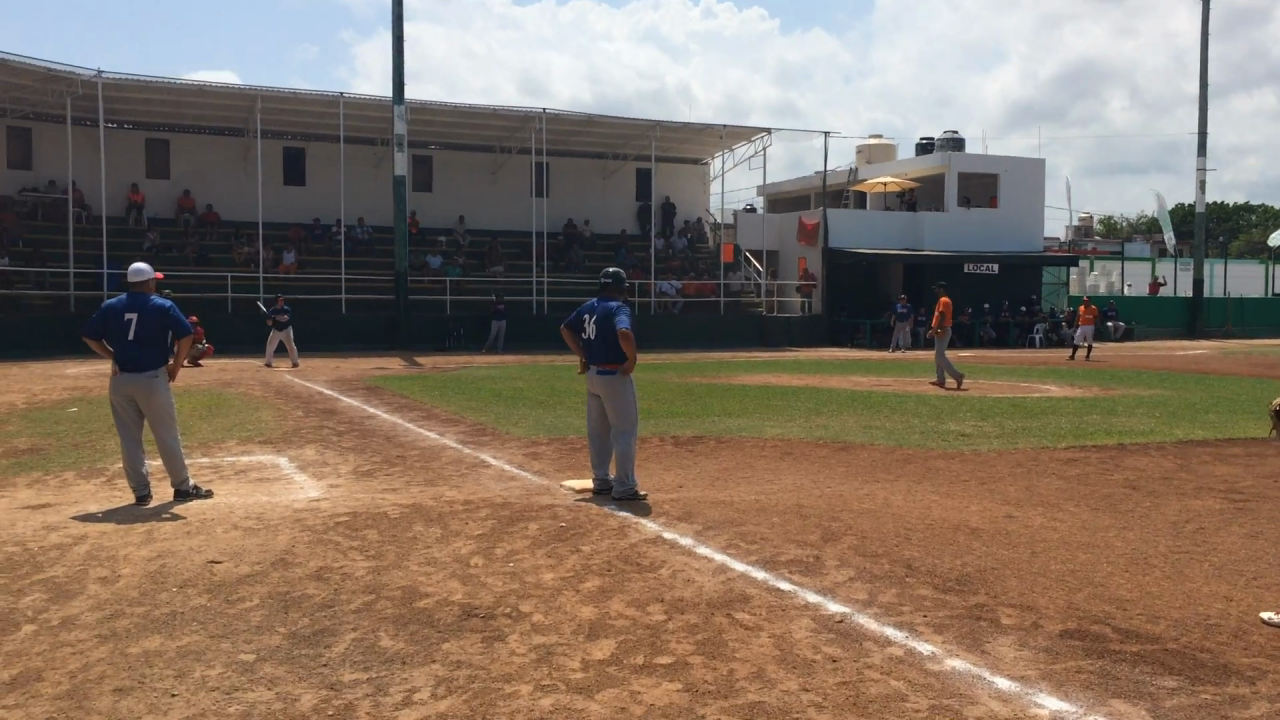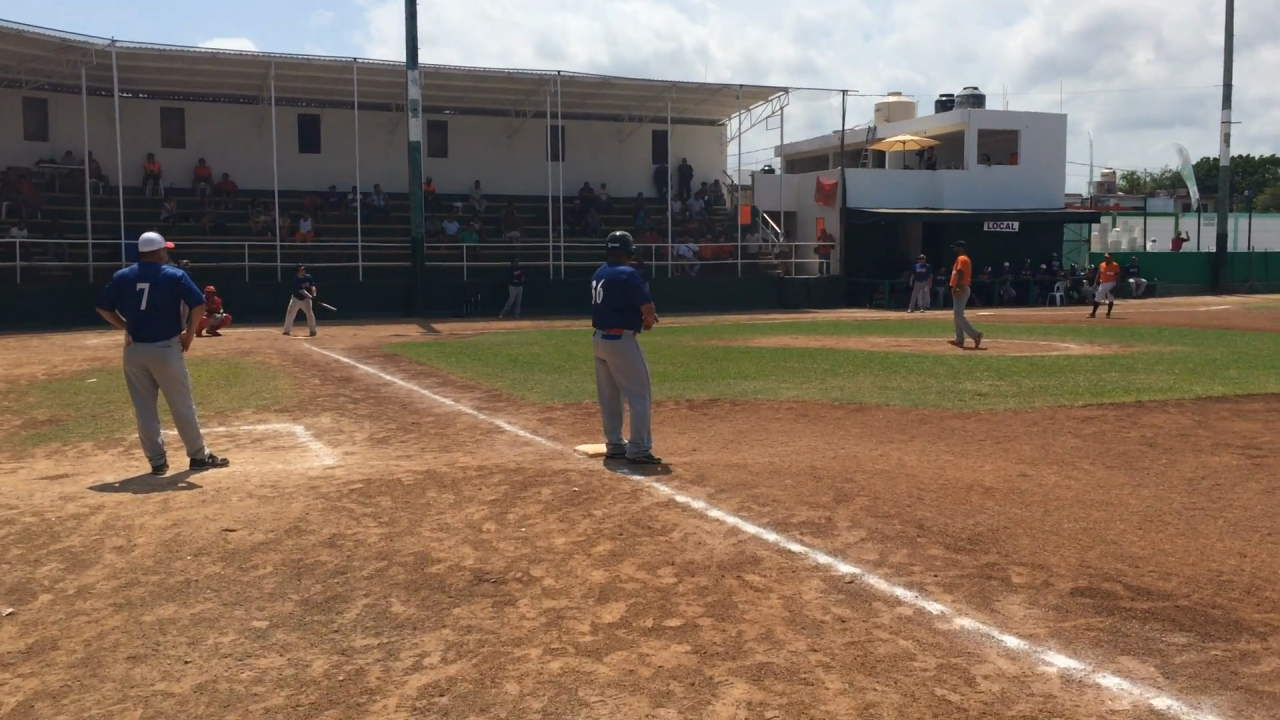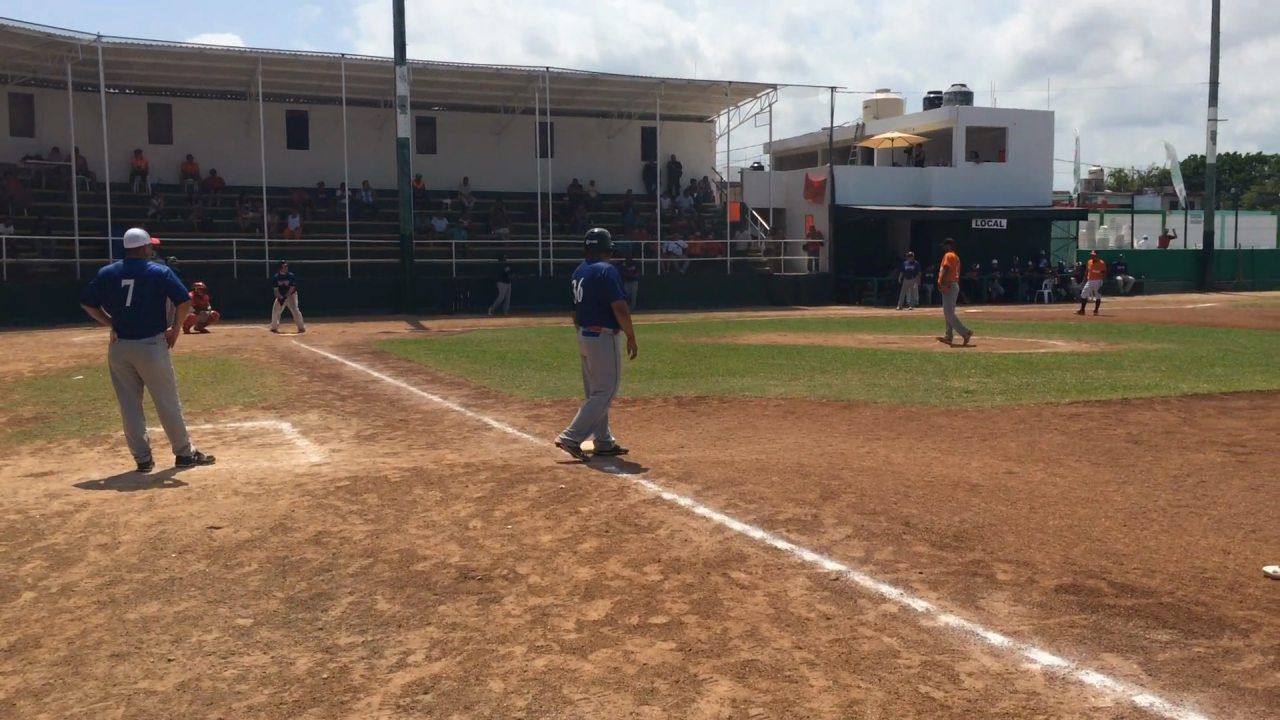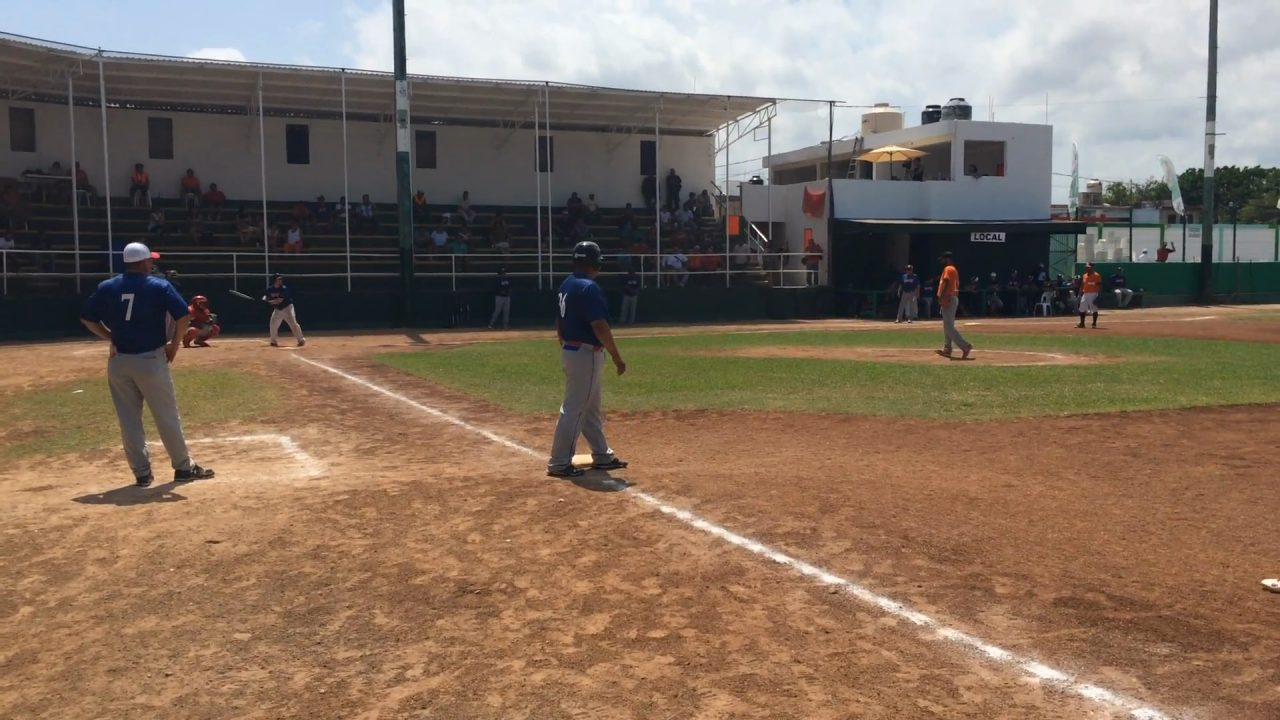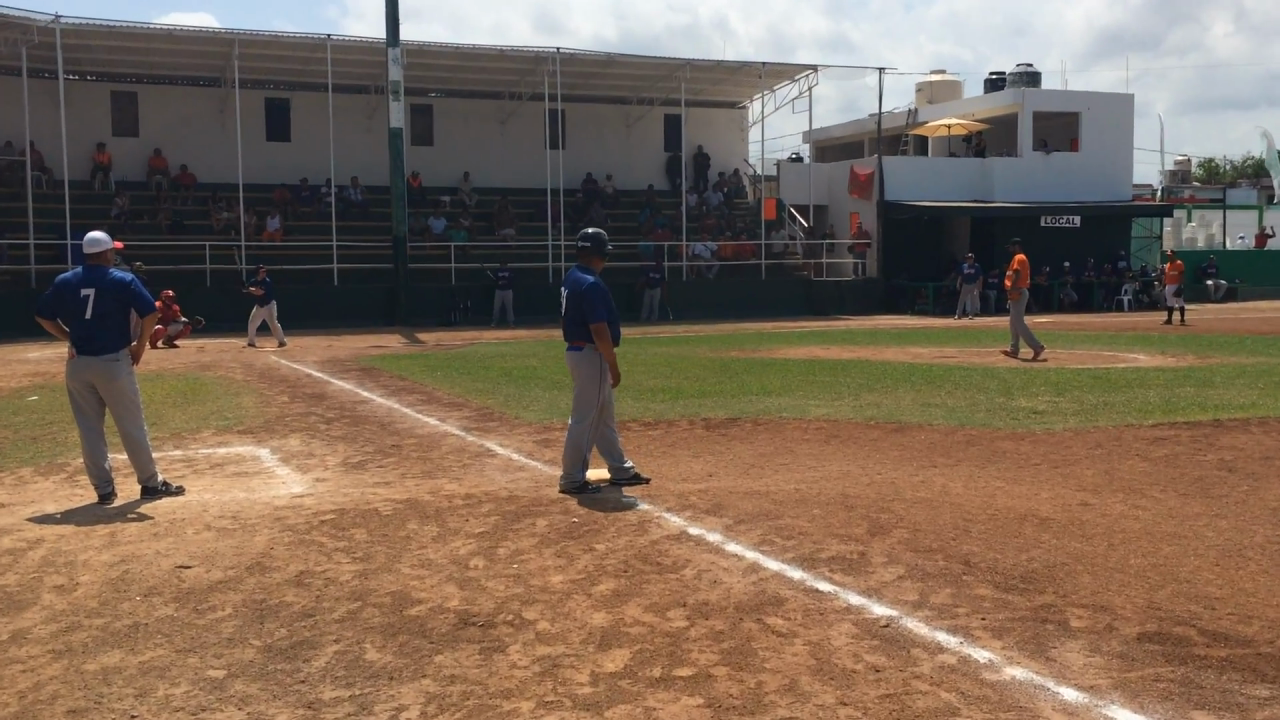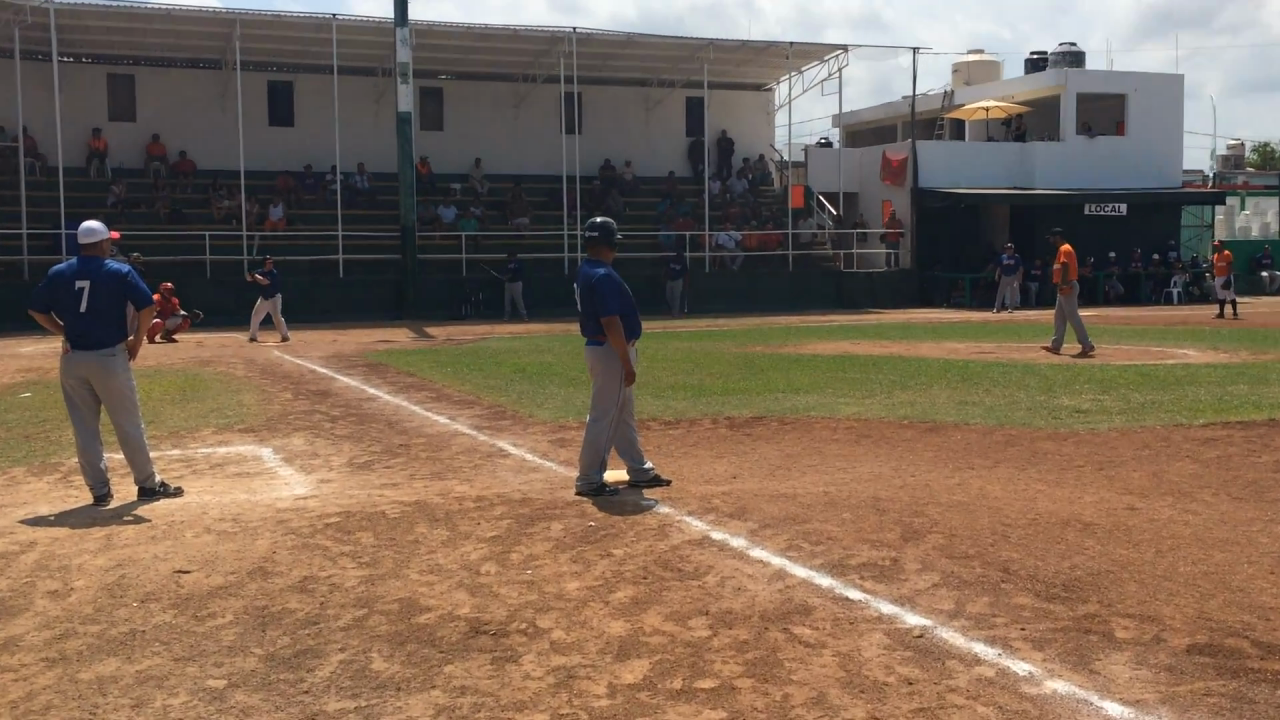
dt=0.4s
person 1, frame 1
left shoulder: (110, 306)
right shoulder: (163, 306)
left elbow: (89, 337)
right elbow: (186, 335)
left wrist: (114, 357)
right wrist: (176, 364)
left hip: (121, 380)
right hip: (152, 379)
left knee: (129, 439)
right knee: (167, 436)
left ankle: (141, 491)
right ankle: (182, 487)
person 1, frame 2
left shoulder: (122, 277)
right shoulder: (174, 275)
left elbow: (102, 307)
right elbow: (198, 304)
left wrist: (126, 327)
right wrist: (189, 333)
left hip: (134, 350)
right hip: (165, 348)
left knee: (144, 409)
right knee: (182, 406)
left ankle: (157, 461)
right ankle: (198, 456)
person 1, frame 3
left shoulder: (107, 273)
right shoulder: (159, 272)
left elbow: (87, 304)
right elbow: (184, 300)
left wrist: (111, 324)
right wrist: (175, 329)
left hip: (119, 347)
right hip: (151, 345)
left knee: (130, 406)
right knee: (168, 402)
left ankle: (143, 458)
right ankle: (184, 453)
person 1, frame 4
left shoulder: (107, 287)
right shoulder: (159, 286)
left elbow: (87, 319)
right elbow: (183, 316)
left wrist: (111, 338)
right wrist: (174, 343)
left hip: (119, 361)
right hip: (150, 359)
left knee: (129, 420)
right knee: (167, 417)
left ankle: (141, 472)
right ankle: (183, 467)
person 1, frame 5
left shoulder: (64, 282)
right shoulder: (123, 280)
left elbow: (42, 316)
right elbow: (151, 313)
left wrist: (70, 338)
right wrist: (141, 344)
left hip: (78, 364)
right hip: (113, 362)
left knee: (89, 430)
right knee: (132, 426)
left ankle: (104, 489)
right ankle: (151, 483)
person 1, frame 6
left shoulder: (58, 273)
right shoulder: (119, 272)
left elbow: (36, 310)
right elbow: (147, 307)
left wrist: (65, 332)
right wrist: (137, 339)
left hip: (73, 359)
right hip: (109, 357)
left knee: (84, 429)
right knee: (128, 425)
left ankle: (99, 490)
right ankle: (148, 484)
person 2, frame 1
left shoulder: (587, 308)
right shoulder: (619, 308)
left elbow: (565, 329)
right elbow: (625, 334)
left wrist: (581, 356)
right wrist: (632, 360)
left hip: (593, 375)
right hip: (615, 376)
left knee: (598, 431)
right knee: (624, 432)
left ankle: (601, 481)
right ankle: (624, 487)
person 2, frame 2
left shoulder: (598, 274)
right shoulder: (627, 274)
right elbow: (647, 308)
left wrist: (639, 318)
right wrist: (650, 318)
left hip: (600, 339)
right hip: (620, 340)
left knee: (609, 396)
right knee: (639, 394)
left ankle: (614, 445)
right ankle: (638, 449)
person 2, frame 3
left shoulder: (578, 272)
right shoulder: (606, 270)
right elbow: (620, 308)
right wrist: (631, 337)
left hip: (584, 336)
right hip: (602, 337)
left knee: (596, 392)
right knee: (604, 392)
left ankle: (603, 442)
right ankle: (571, 437)
person 2, frame 4
left shoulder: (567, 285)
right shoulder: (589, 288)
left elbow: (560, 323)
right elbow: (600, 326)
left wrist: (565, 351)
right wrist: (616, 356)
left hip: (571, 350)
right hip: (586, 353)
left knee: (591, 408)
right knee: (574, 409)
left ankle: (602, 456)
right ankle: (559, 462)
person 2, frame 5
left shoulder: (572, 277)
right shoulder: (591, 284)
right elbow: (599, 330)
right wrist: (613, 365)
left hip: (580, 351)
right hip: (590, 355)
left knee: (603, 416)
right knee: (585, 418)
left ankle: (620, 470)
right ankle: (572, 479)
person 2, frame 6
left shoulder: (587, 271)
right shoulder: (603, 276)
right elbow: (611, 323)
right wrist: (627, 363)
left hip: (603, 348)
right hip: (610, 351)
left knee: (623, 414)
right knee: (604, 417)
left ankle: (640, 471)
right ankle: (588, 480)
